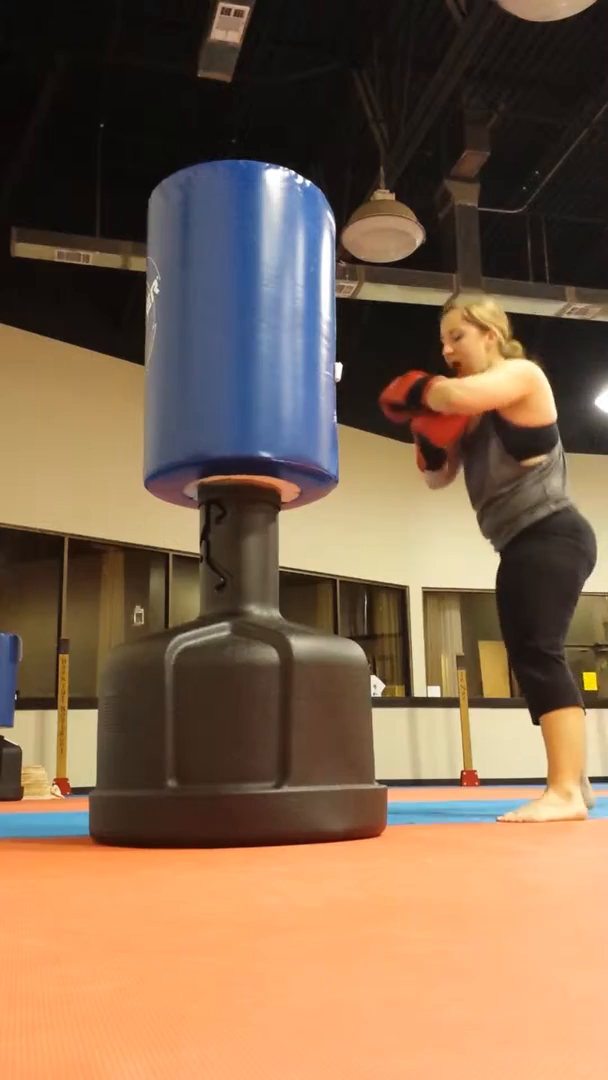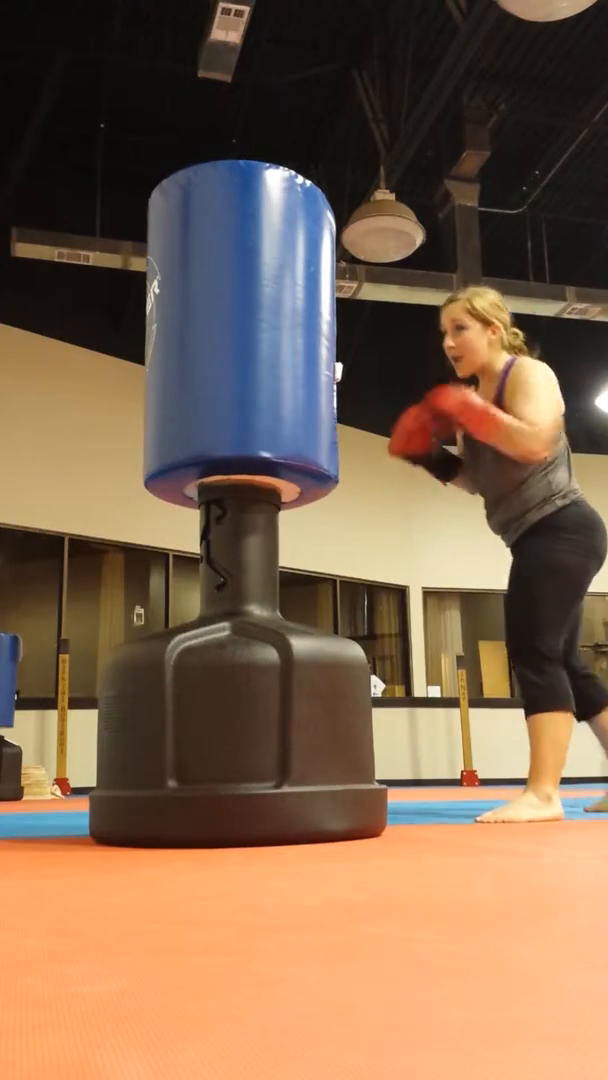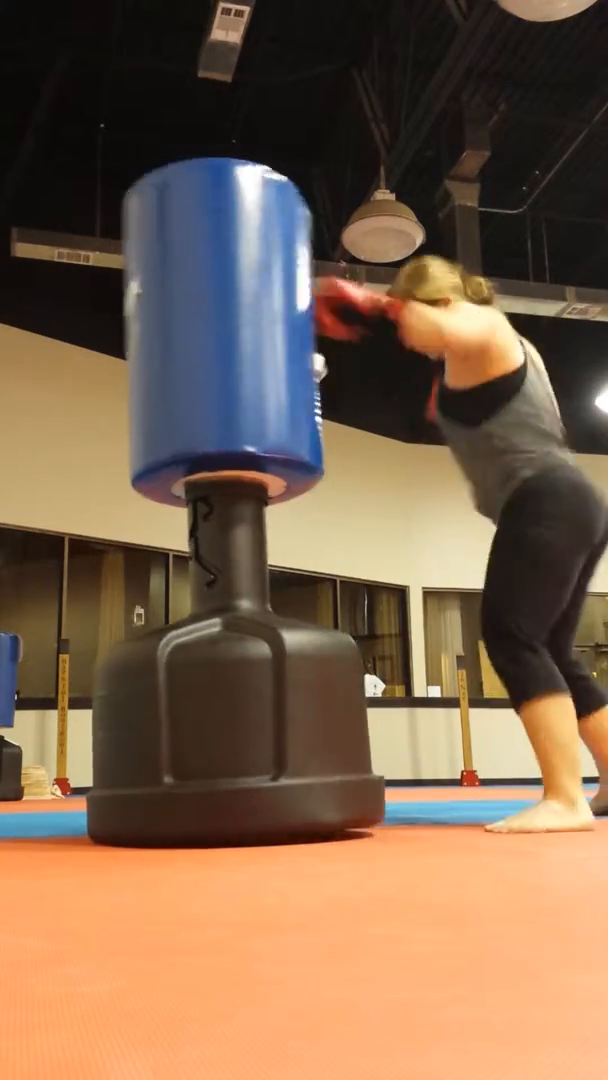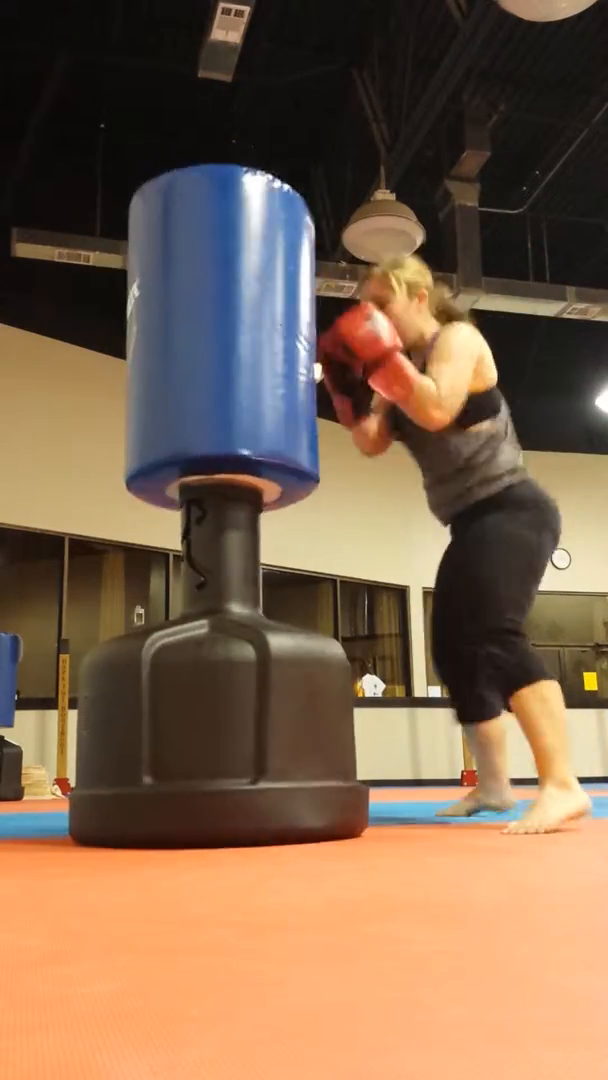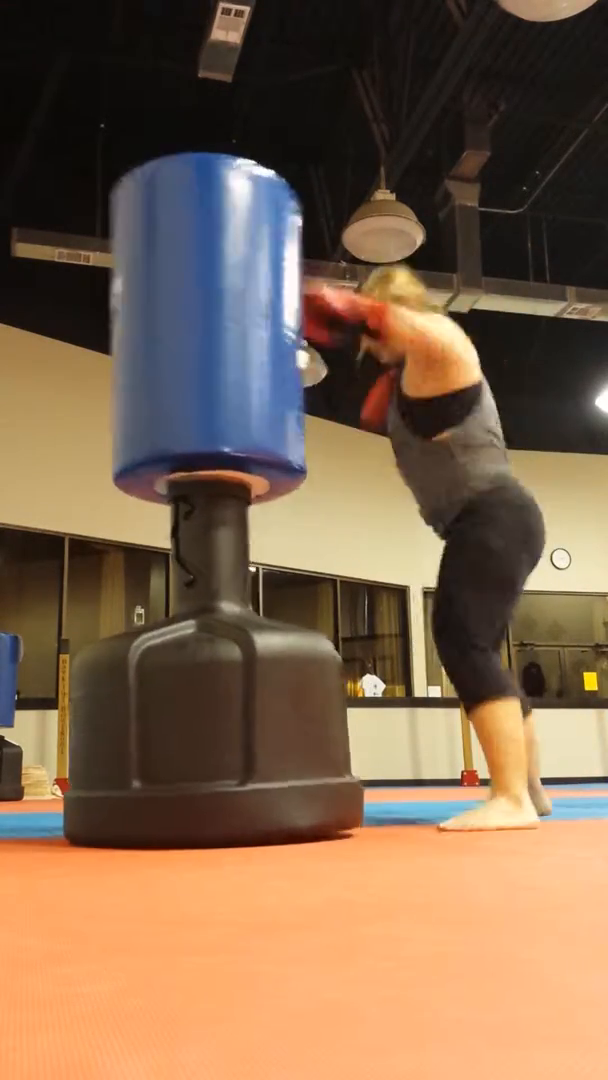
dt=1s
person 1, frame 1
left shoulder: (520, 376)
right shoulder: (475, 413)
left elbow: (458, 395)
right elbow: (438, 477)
left wrist: (419, 391)
right wrist: (429, 431)
left hip: (550, 538)
right hip: (523, 546)
left knee: (537, 652)
right knee: (532, 656)
left ankle: (563, 791)
right ankle: (577, 781)
person 1, frame 2
left shoulder: (529, 374)
right shoulder: (479, 393)
left elbow: (535, 445)
right elbow: (484, 477)
left wrist: (466, 409)
right wrist: (434, 457)
left hip: (560, 532)
right hip: (538, 540)
left knee: (533, 652)
right knee: (561, 660)
left ankle: (543, 793)
person 1, frame 3
left shoulder: (482, 329)
right shoulder: (508, 351)
left elbow: (447, 332)
left wrist: (373, 307)
right wrist: (459, 423)
left hip: (546, 506)
left knee: (514, 641)
right knee: (549, 653)
person 1, frame 4
left shoulder: (457, 339)
right shoulder: (408, 362)
left elbow: (436, 412)
right elbow: (371, 442)
left wrist: (381, 358)
right wrist: (345, 384)
left hip: (510, 510)
right hip: (475, 522)
left knee: (494, 633)
right knee: (453, 647)
left ankle: (561, 784)
right ankle: (492, 783)
person 1, frame 5
left shoulder: (440, 343)
right shoulder: (413, 378)
left elbow: (416, 325)
left wrist: (349, 312)
right wrist: (394, 424)
left hip: (492, 519)
right hip: (484, 524)
left knee: (462, 641)
right knee: (474, 651)
left ankle: (511, 798)
right ankle: (529, 788)
